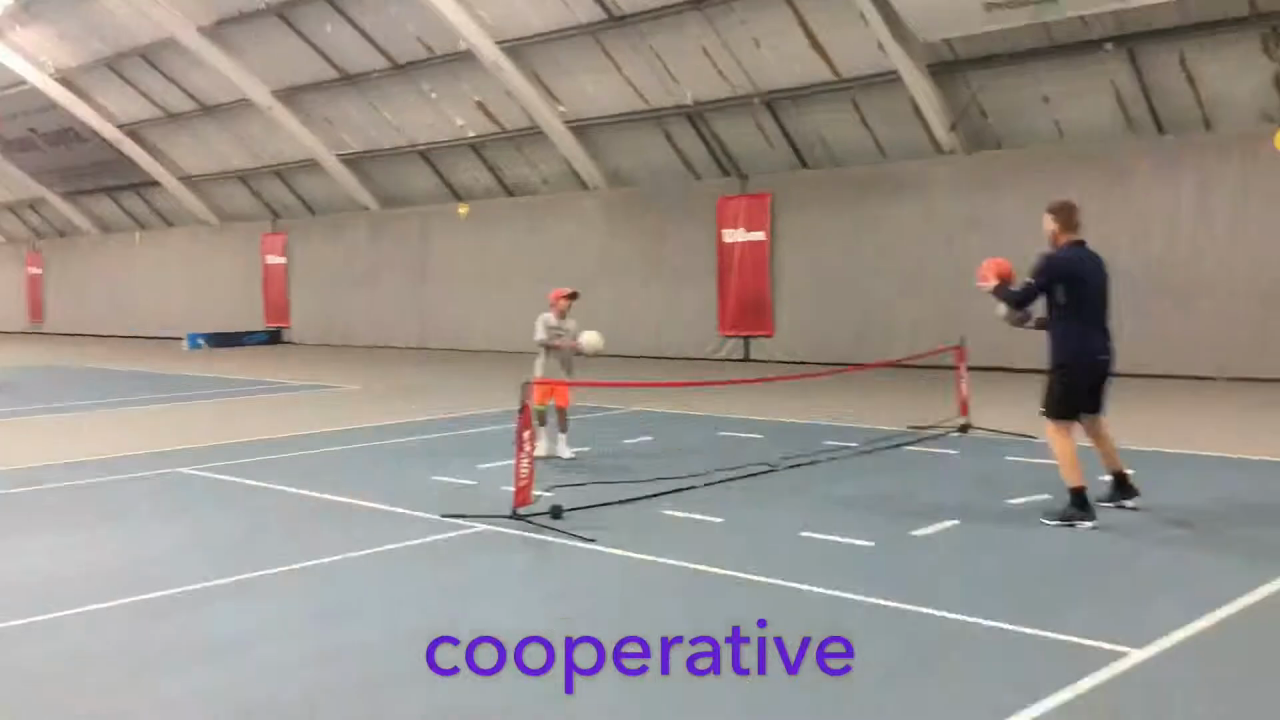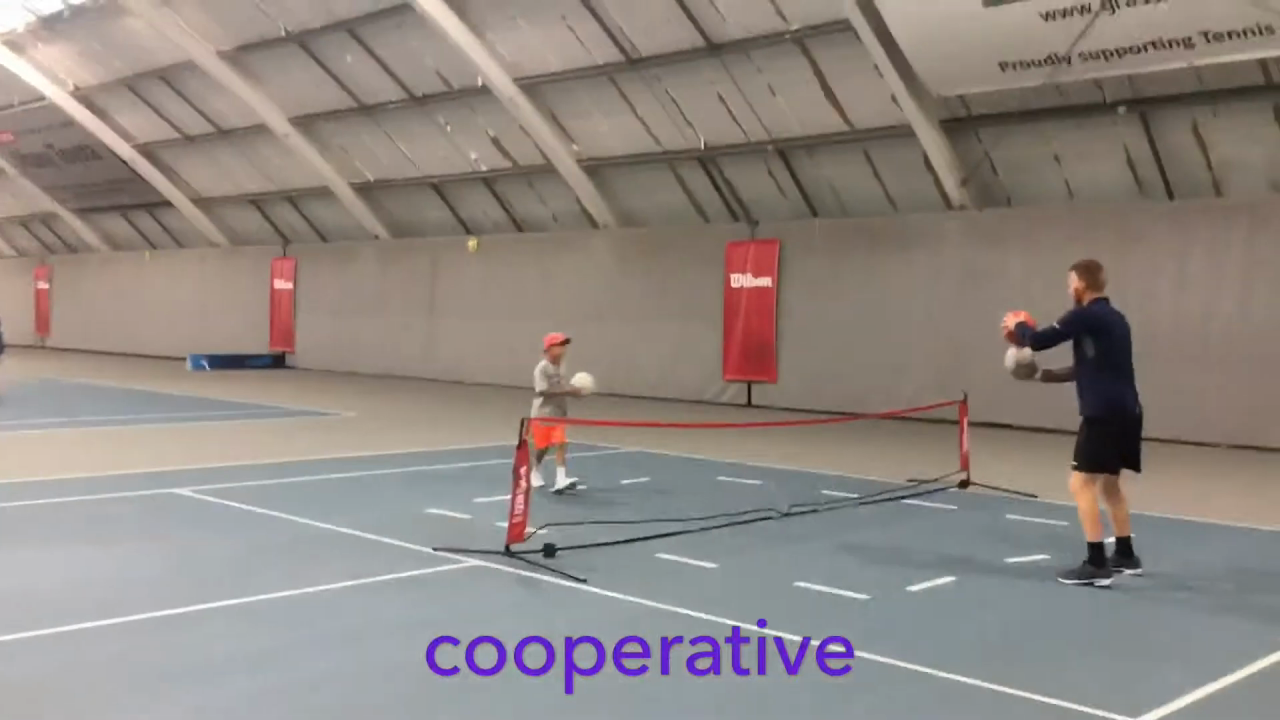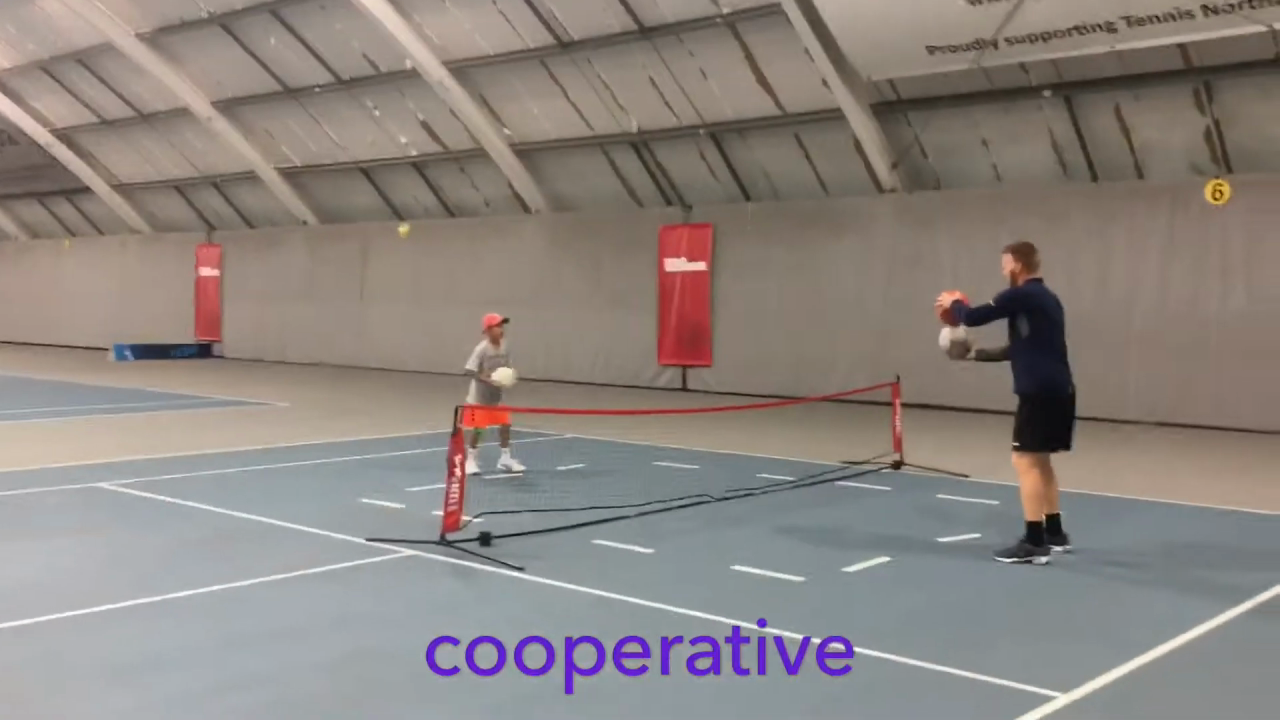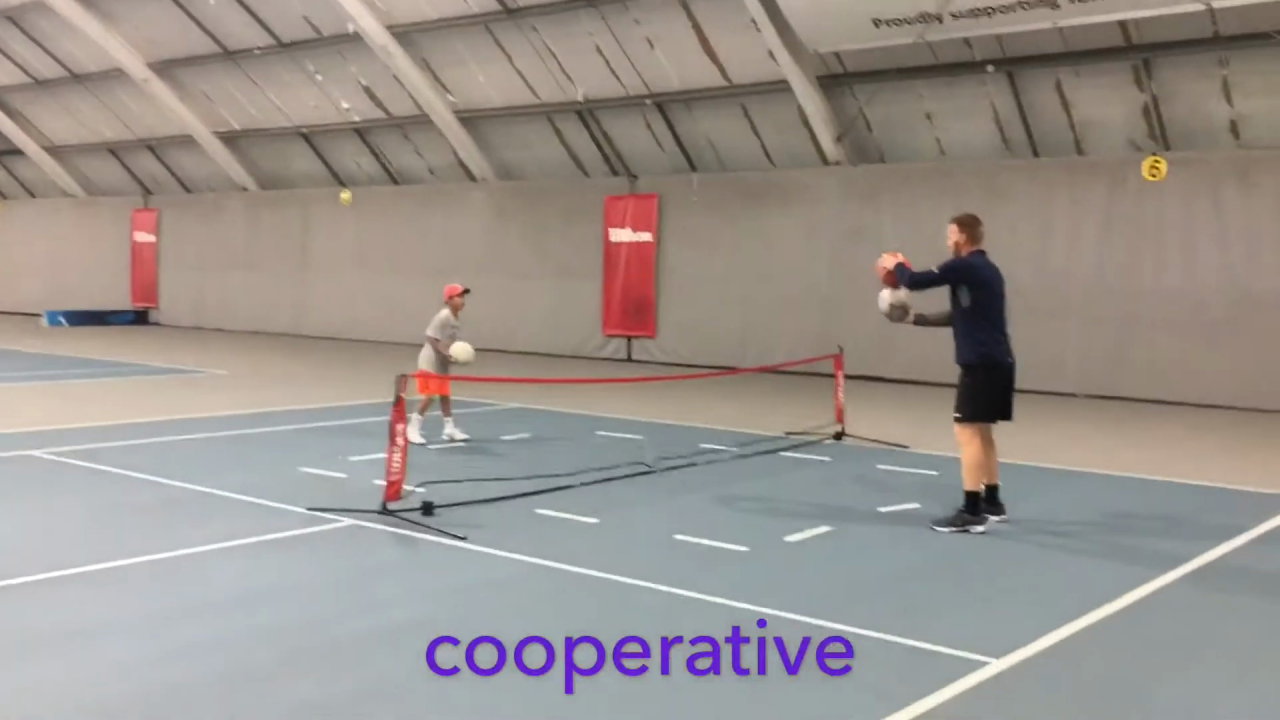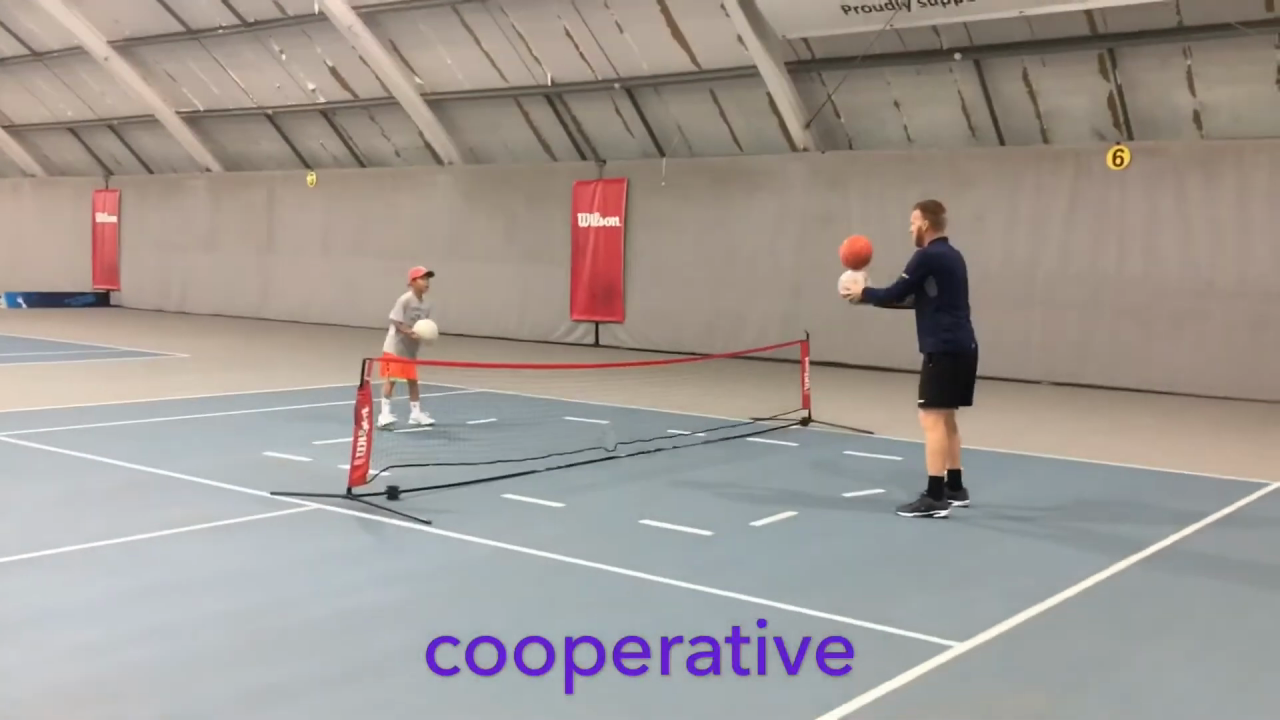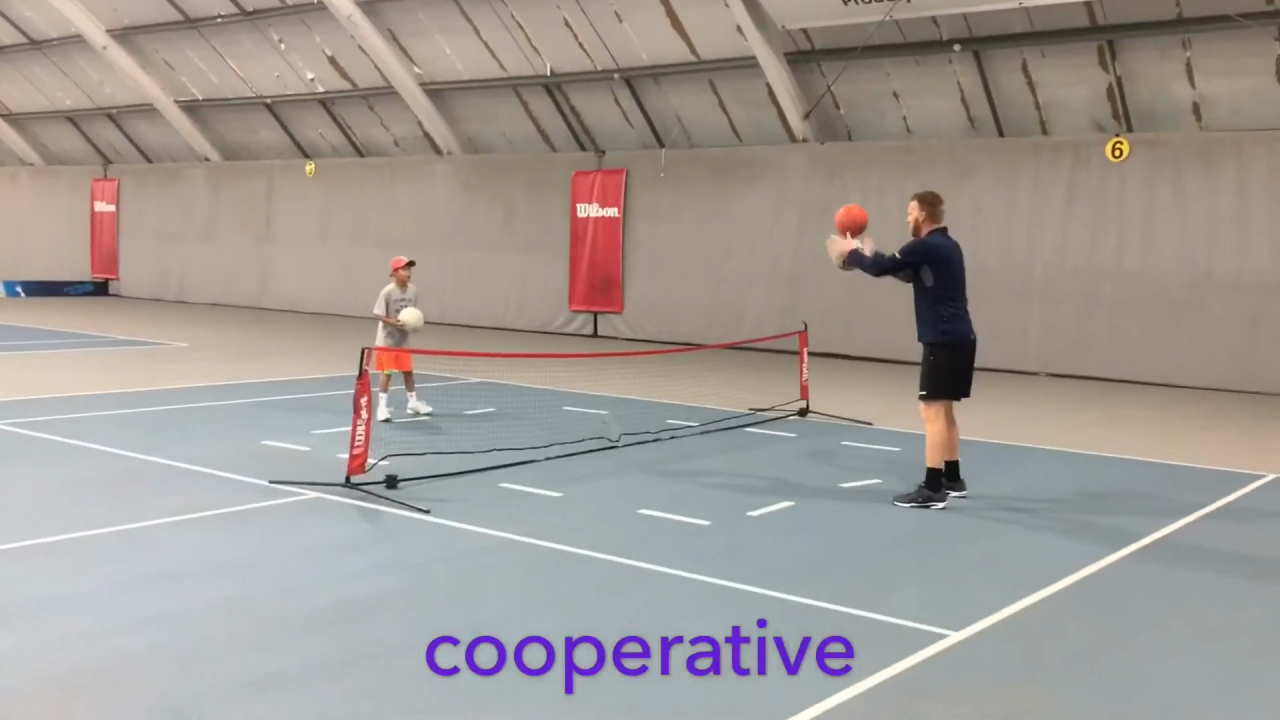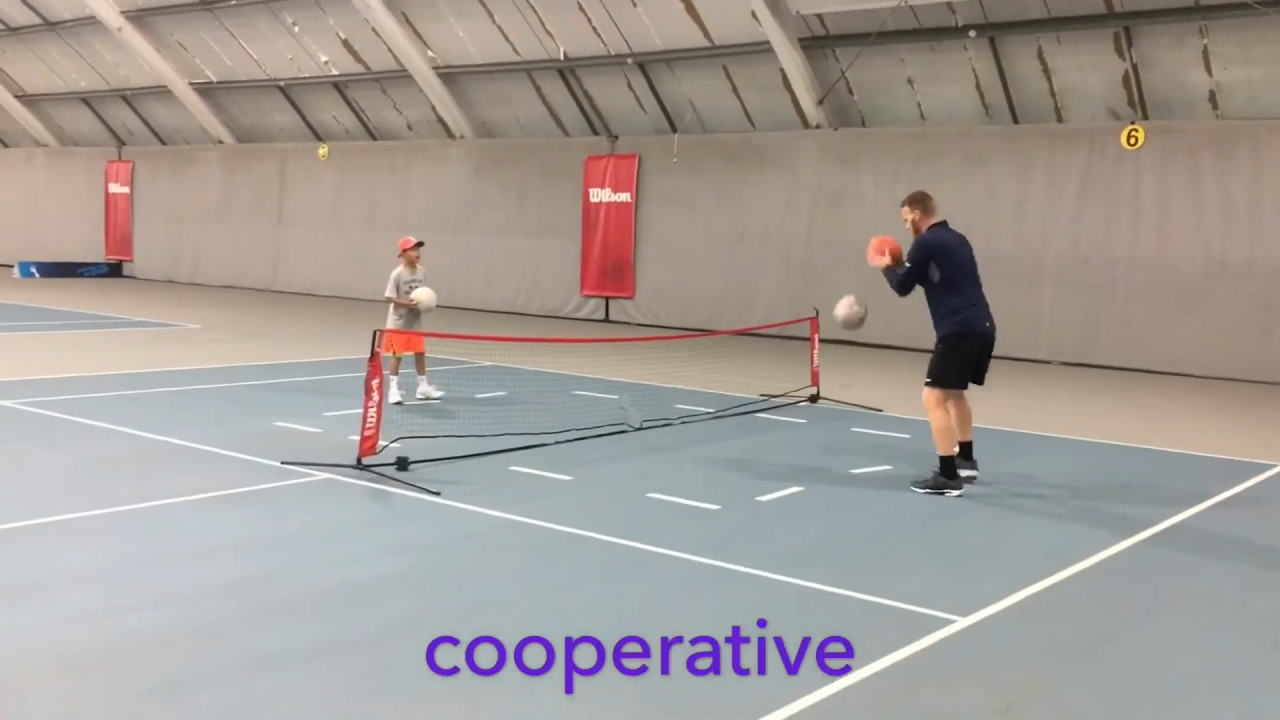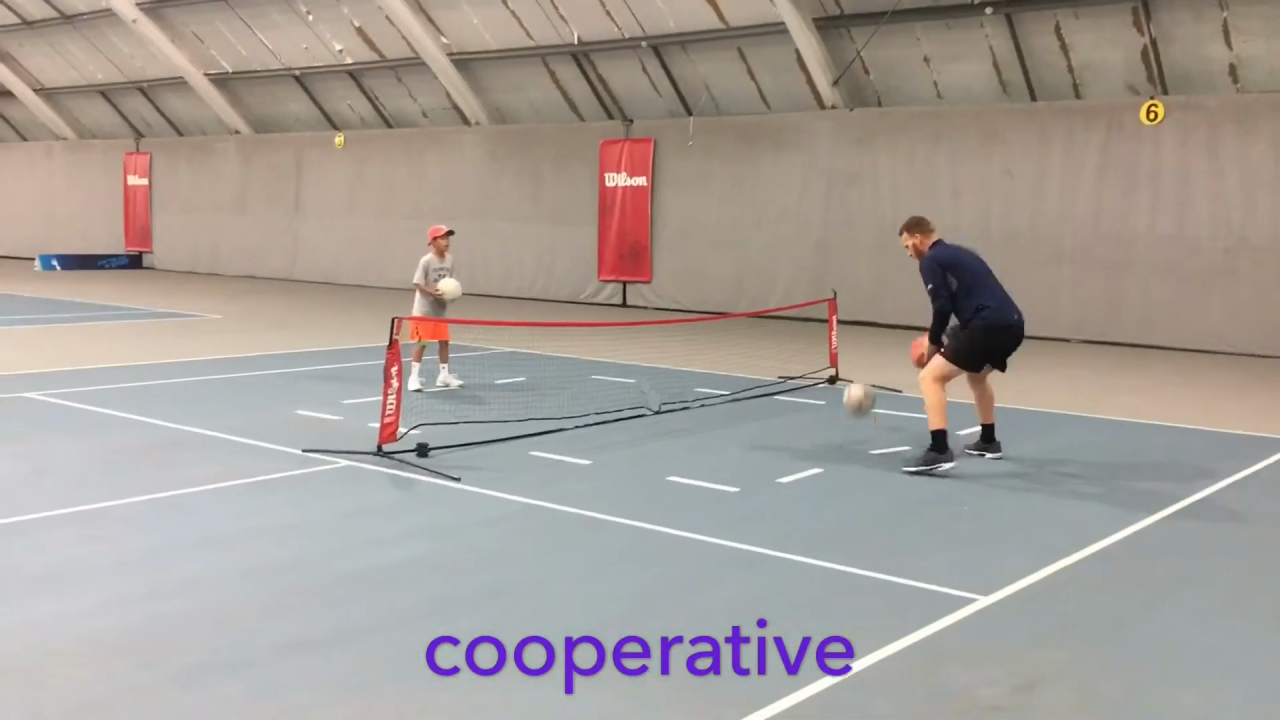
dt=0.3s
person 1, frame 1
left shoulder: (1055, 262)
right shoulder: (1094, 261)
left elbow: (1019, 300)
left wrist: (996, 289)
right wrist: (1040, 322)
left hip: (1072, 360)
right hip: (1098, 355)
left knee: (1057, 428)
right knee: (1092, 422)
left ankle: (1080, 508)
right ankle: (1123, 488)
person 1, frame 2
left shoulder: (1085, 316)
right shoulder: (1114, 319)
left elbow: (1039, 341)
left wrist: (1017, 326)
right wrist: (1043, 375)
left hip: (1104, 413)
right hip: (1126, 411)
left knee: (1081, 483)
right knee: (1110, 483)
left ankle: (1096, 565)
right ankle: (1125, 555)
person 1, frame 3
left shoulder: (1021, 296)
right shoulder: (1045, 298)
left elbow: (974, 317)
left wrist: (953, 304)
right wrist: (976, 355)
left hip: (1040, 392)
right hip: (1057, 390)
left knee: (1025, 462)
right knee: (1040, 462)
left ankle: (1034, 543)
right ankle: (1054, 532)
person 1, frame 4
left shoulder: (964, 266)
right shoulder: (987, 270)
left elbow: (916, 281)
left wrist: (896, 265)
right wrist: (914, 318)
left hip: (980, 363)
right hip: (997, 361)
left knee: (967, 433)
right knee: (982, 432)
left ankle: (972, 512)
right ankle: (992, 503)
person 1, frame 5
left shoulder: (929, 256)
right shoulder: (950, 256)
left elbow: (896, 293)
right elbow: (918, 298)
left wrist: (864, 293)
right wrist: (871, 295)
left hip: (944, 349)
right hip: (961, 347)
left knee: (932, 420)
right knee: (946, 419)
left ankle: (935, 497)
right ankle: (955, 488)
person 1, frame 6
left shoulder: (925, 246)
right shoulder: (946, 246)
left elbow: (880, 268)
right elbow: (910, 274)
left wrist: (850, 252)
right wrist: (870, 252)
left hip: (943, 341)
right hip: (958, 338)
left knee: (932, 412)
right knee: (943, 410)
left ankle: (932, 489)
right ankle: (952, 479)
person 1, frame 7
left shoulder: (925, 244)
right shoulder: (956, 239)
left elbow: (903, 286)
left wrist: (886, 267)
right wrist: (901, 266)
left hip: (959, 332)
right hip: (982, 329)
left knee: (934, 400)
right knee: (954, 393)
left ankle: (947, 476)
right ankle: (965, 458)
person 1, frame 8
left shoulder: (931, 260)
right shoulder: (957, 254)
left elbow: (942, 307)
left wrist: (933, 342)
right wrist: (946, 340)
left hip: (990, 326)
right hip: (1012, 324)
left knee: (930, 378)
right knee: (976, 374)
left ankle: (939, 451)
right ankle: (988, 441)
